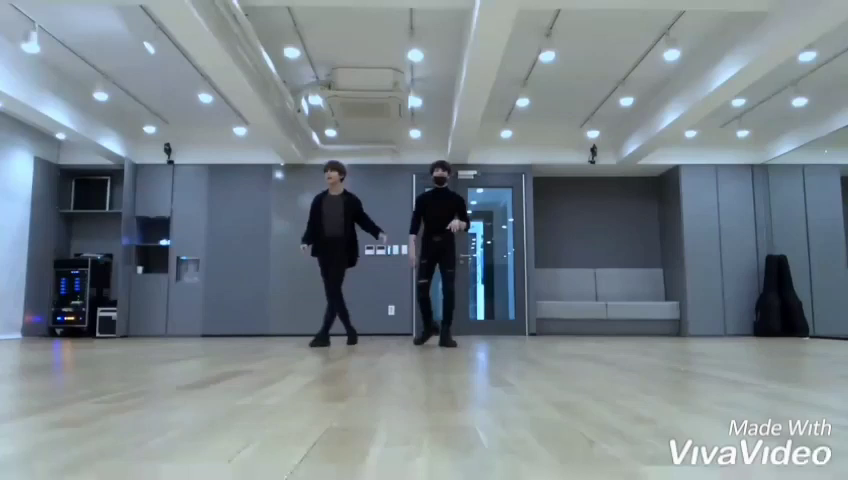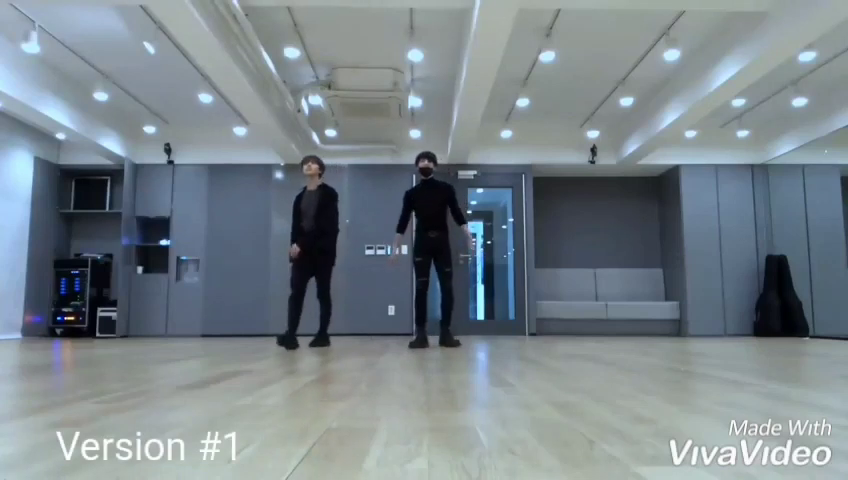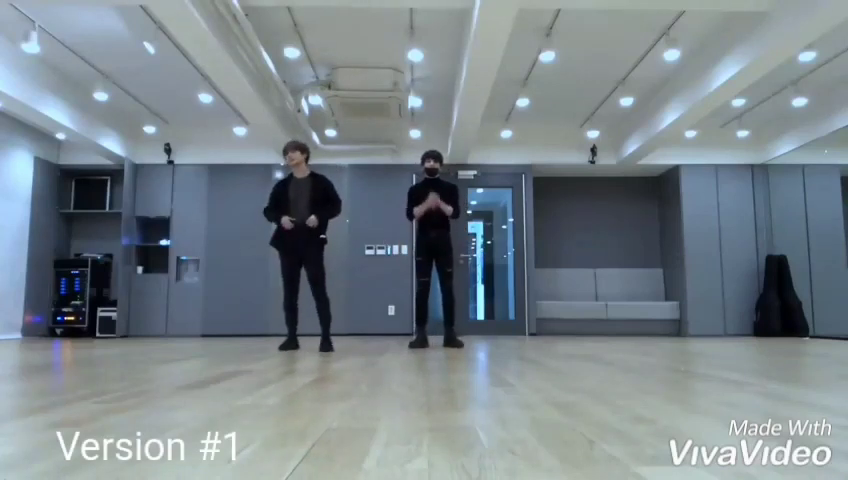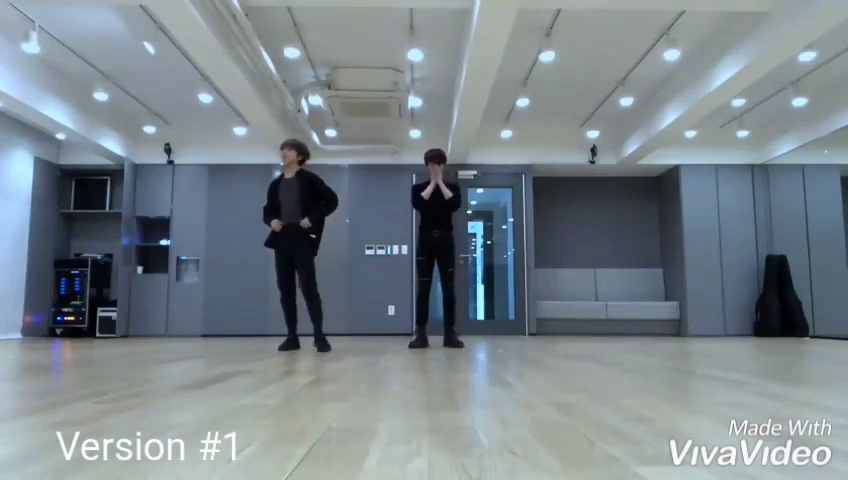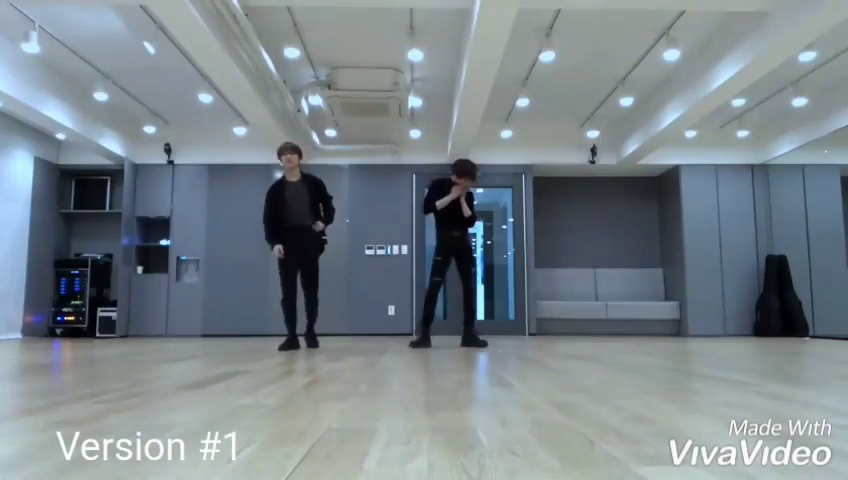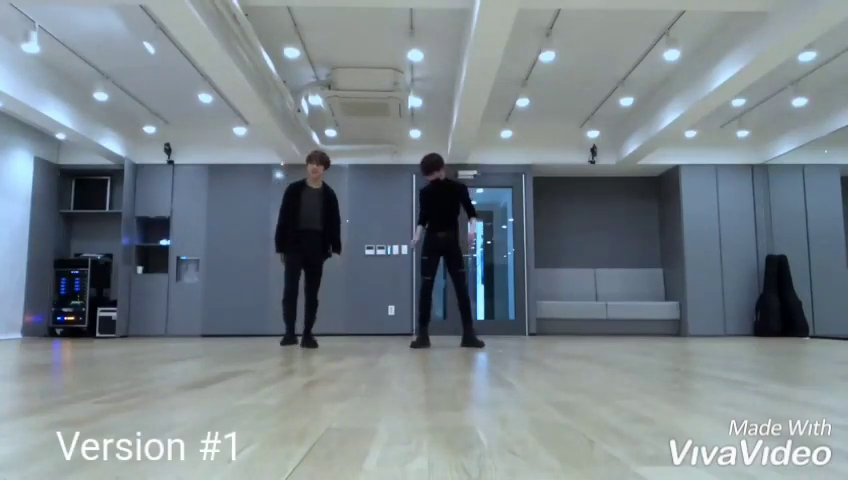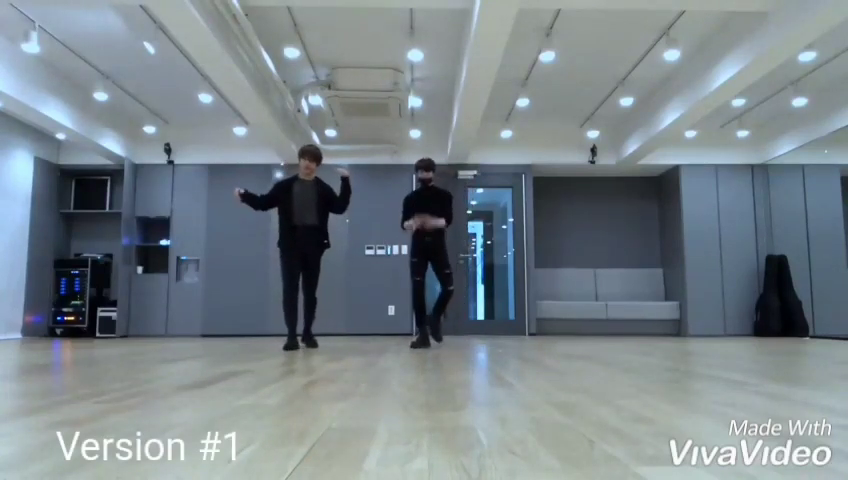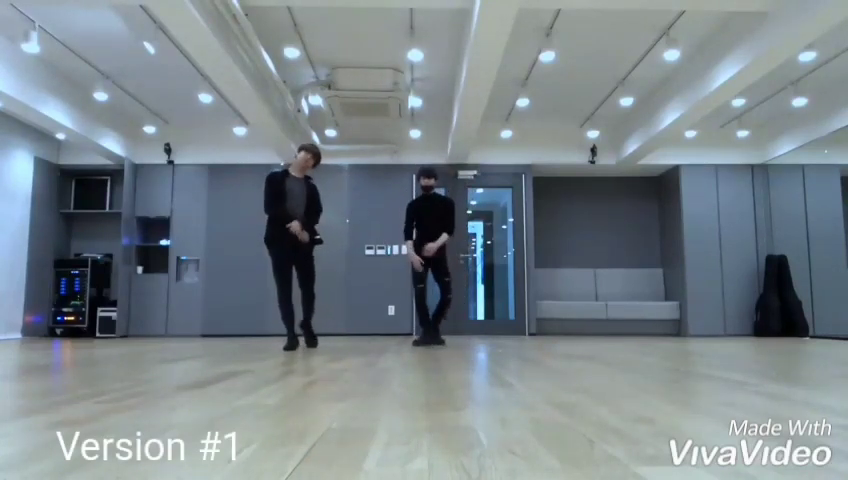
dt=0.7s
person 1, frame 1
left shoulder: (351, 200)
right shoulder: (319, 200)
left elbow: (364, 221)
right elbow: (312, 225)
left wrist: (379, 233)
right wrist: (306, 241)
left hip: (343, 250)
right hip: (324, 250)
left knee: (333, 292)
right knee: (333, 292)
left ankle: (324, 333)
right ankle: (349, 329)
person 1, frame 2
left shoulder: (328, 194)
right shoulder: (299, 198)
left elbow: (325, 223)
right elbow: (296, 226)
left wrist: (301, 244)
right wrist: (294, 248)
left hip: (322, 249)
right hip: (302, 251)
left knee: (323, 292)
right knee: (296, 290)
left ankle: (323, 334)
right ankle: (290, 335)
person 1, frame 3
left shoulder: (320, 182)
right shoulder: (282, 186)
left elbow: (336, 206)
right elbow: (268, 210)
left wrist: (319, 217)
right wrist: (279, 218)
left hip: (312, 240)
right hip: (288, 241)
left knee: (318, 288)
right knee: (289, 290)
left ankle: (326, 336)
right ankle: (292, 337)
person 1, frame 4
left shoulder: (309, 179)
right shoulder: (276, 185)
left elbow: (331, 201)
right elbow: (268, 210)
left wrist: (312, 218)
right wrist: (270, 221)
left hip: (303, 239)
right hip: (282, 241)
left knee: (308, 287)
right knee: (286, 290)
left ankle: (319, 335)
right ankle: (292, 337)
person 1, frame 5
left shoulder: (314, 183)
right shoulder: (276, 189)
left elbow: (328, 205)
right elbow: (269, 219)
left wrist: (325, 222)
right wrist: (274, 242)
left hip: (310, 241)
right hip: (287, 242)
left knee: (311, 289)
right knee: (288, 291)
left ankle: (310, 330)
right ankle: (291, 336)
person 1, frame 6
left shoulder: (329, 195)
right shoulder: (294, 190)
left elbow: (334, 224)
right elbow: (283, 219)
left wrist: (336, 248)
right wrist: (280, 247)
left hip: (317, 247)
right hip: (294, 245)
left knee: (312, 293)
right knee: (290, 289)
left ankle: (307, 334)
right ankle: (289, 332)
person 1, frame 7
left shoulder: (323, 188)
right shoulder: (285, 186)
left elbow: (339, 208)
right elbow: (263, 203)
left wrist: (346, 183)
right wrist: (244, 195)
left hip: (314, 242)
right hip: (290, 242)
left knee: (310, 290)
right knee: (290, 290)
left ankle: (307, 332)
right ankle: (292, 335)
person 1, frame 8
left shoulder: (311, 187)
right shoulder: (275, 179)
left elbow: (316, 213)
right elbow: (270, 207)
left wrist: (304, 228)
right wrist: (290, 222)
left hip: (303, 240)
right hip: (279, 240)
left knee: (308, 287)
right knee: (284, 289)
left ankle: (307, 324)
right ankle: (291, 334)
person 2, frame 1
left shoulder: (456, 199)
right shoulder: (423, 198)
left elbow: (466, 223)
right elbow: (415, 225)
left wrist: (459, 223)
right wrist: (412, 249)
left hip: (447, 247)
right hip: (428, 247)
left knee: (448, 289)
right knee: (422, 289)
left ankle: (445, 333)
right ankle: (429, 326)
person 2, frame 2
left shoulder: (445, 189)
right shoulder: (411, 193)
left elbow: (458, 215)
right elbow: (403, 221)
left wrist: (469, 239)
right wrist: (396, 248)
left hip: (442, 240)
right hip: (422, 241)
left knee: (446, 286)
right knee: (421, 287)
left ankle: (445, 332)
right ankle: (421, 334)
person 2, frame 3
left shoulder: (450, 188)
right shoulder: (416, 189)
left elbow: (455, 212)
right elbow: (410, 214)
left wrist: (439, 204)
right wrist: (426, 205)
left hip: (443, 239)
right hip: (423, 240)
left knee: (447, 287)
right knee: (422, 287)
left ankle: (450, 333)
right ankle: (420, 334)
person 2, frame 4
left shoulder: (452, 187)
right shoulder: (418, 188)
left elbow: (455, 205)
right elbow: (417, 204)
left wrist: (440, 182)
right wrist: (432, 183)
left hip: (445, 239)
right hip: (426, 239)
left knee: (448, 287)
right knee: (423, 287)
left ankle: (450, 333)
right ankle: (421, 334)
person 2, frame 5
left shoulder: (468, 195)
right shoulder: (438, 185)
left elbow: (471, 222)
right elbow: (426, 208)
left wrist: (462, 200)
right wrist: (451, 196)
left hip: (463, 242)
right hip: (444, 240)
left knee: (469, 287)
right knee: (434, 286)
left ankle: (469, 333)
right ankle: (424, 334)
person 2, frame 6
left shoulder: (458, 189)
right shoulder: (425, 192)
left elbow: (471, 212)
left wrist: (472, 228)
right wrist: (417, 235)
left hip: (451, 241)
right hip: (431, 241)
left knee: (461, 287)
right knee: (426, 287)
left ankle: (468, 334)
right ankle: (423, 334)
person 2, frame 7
left shoulder: (444, 195)
right shoulder: (410, 198)
left elbow: (448, 220)
right elbow: (404, 223)
left wrist: (434, 222)
right wrist: (412, 223)
left hip: (438, 244)
right hip: (419, 246)
left knee: (448, 287)
right knee: (418, 289)
left ankle: (435, 320)
right ankle: (423, 334)
person 2, frame 8
left shoulder: (446, 203)
right shoulder: (413, 205)
left elbow: (449, 229)
right elbow: (408, 232)
left wrist: (437, 244)
right wrist: (411, 253)
left hip: (438, 252)
right hip: (419, 253)
left knee: (447, 295)
right knee: (420, 294)
left ankle: (433, 329)
right ankle: (427, 332)
